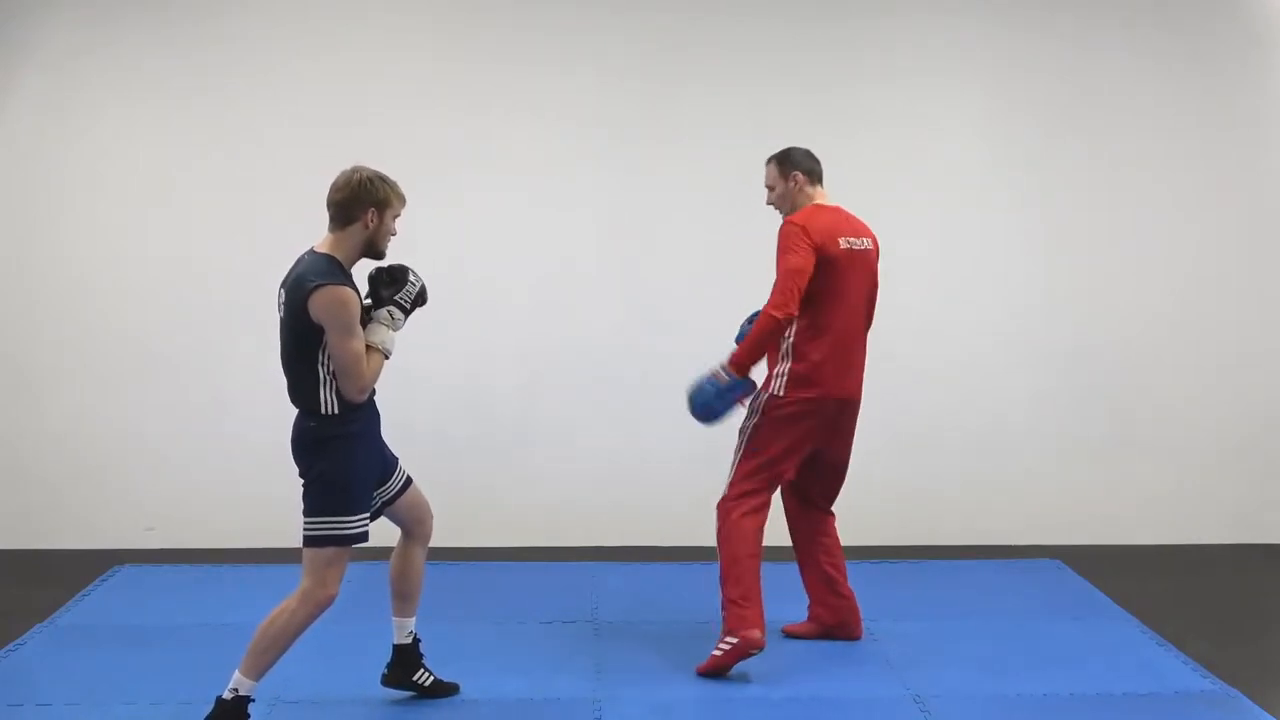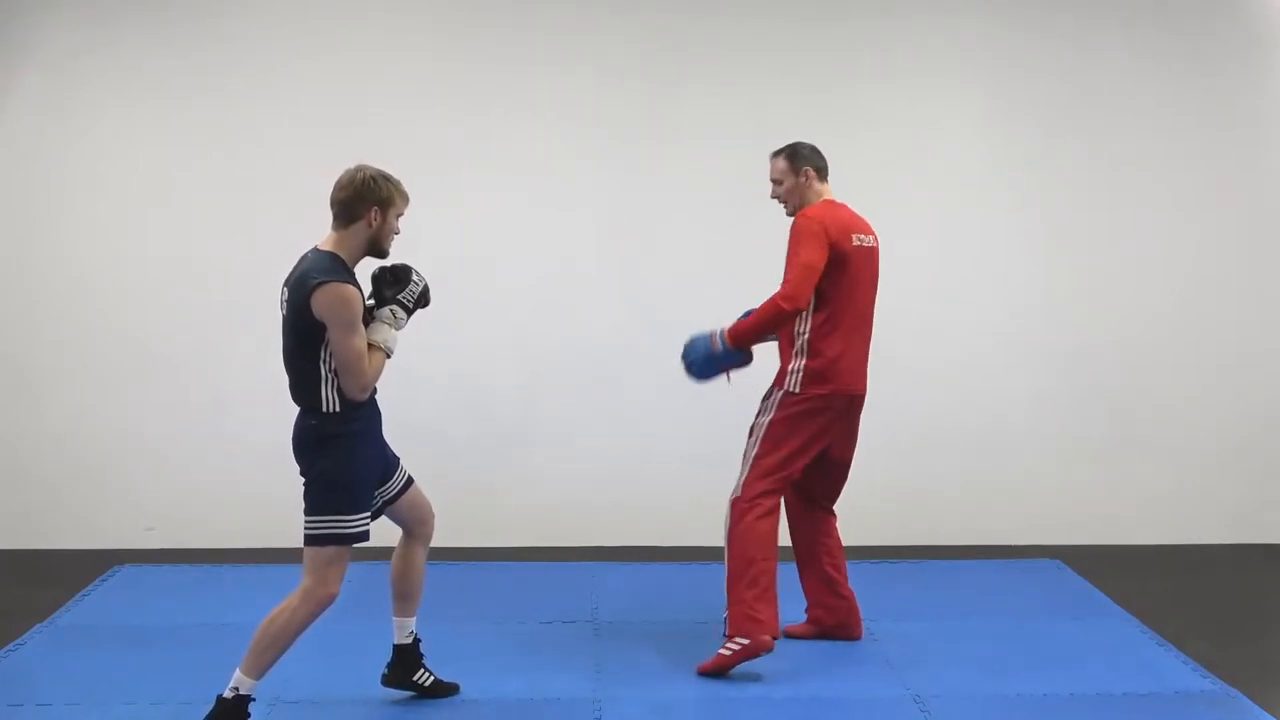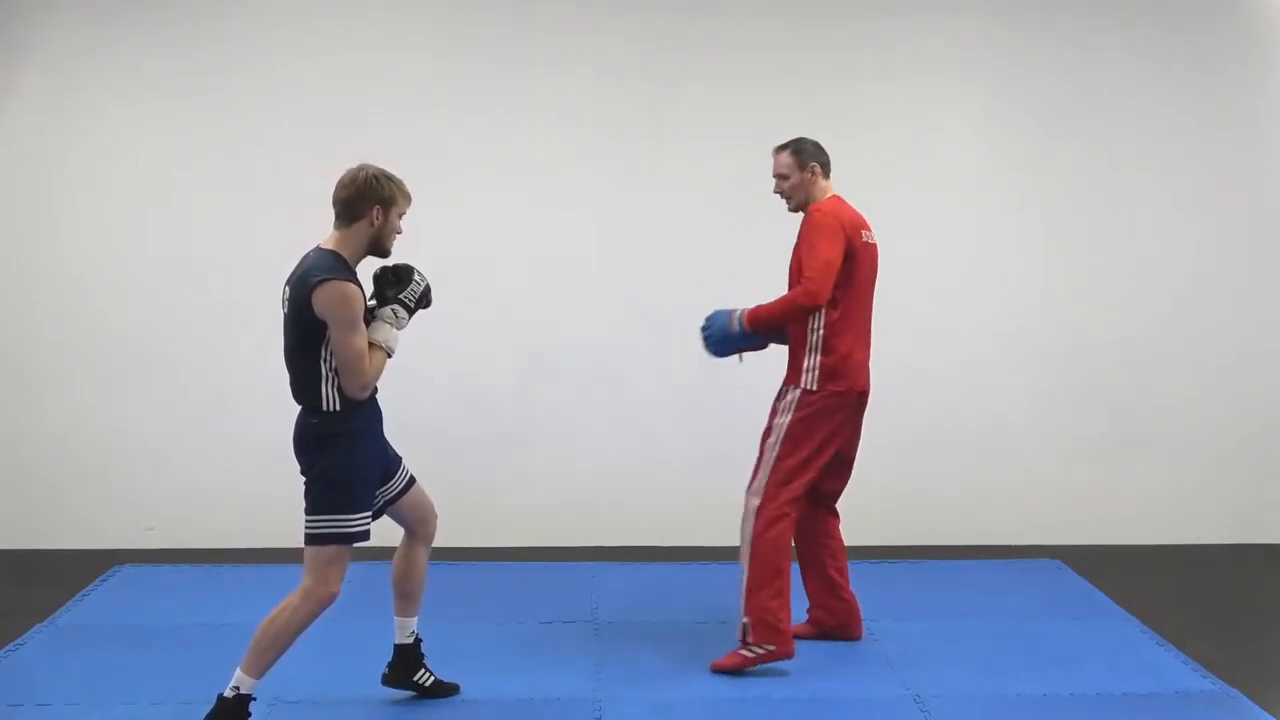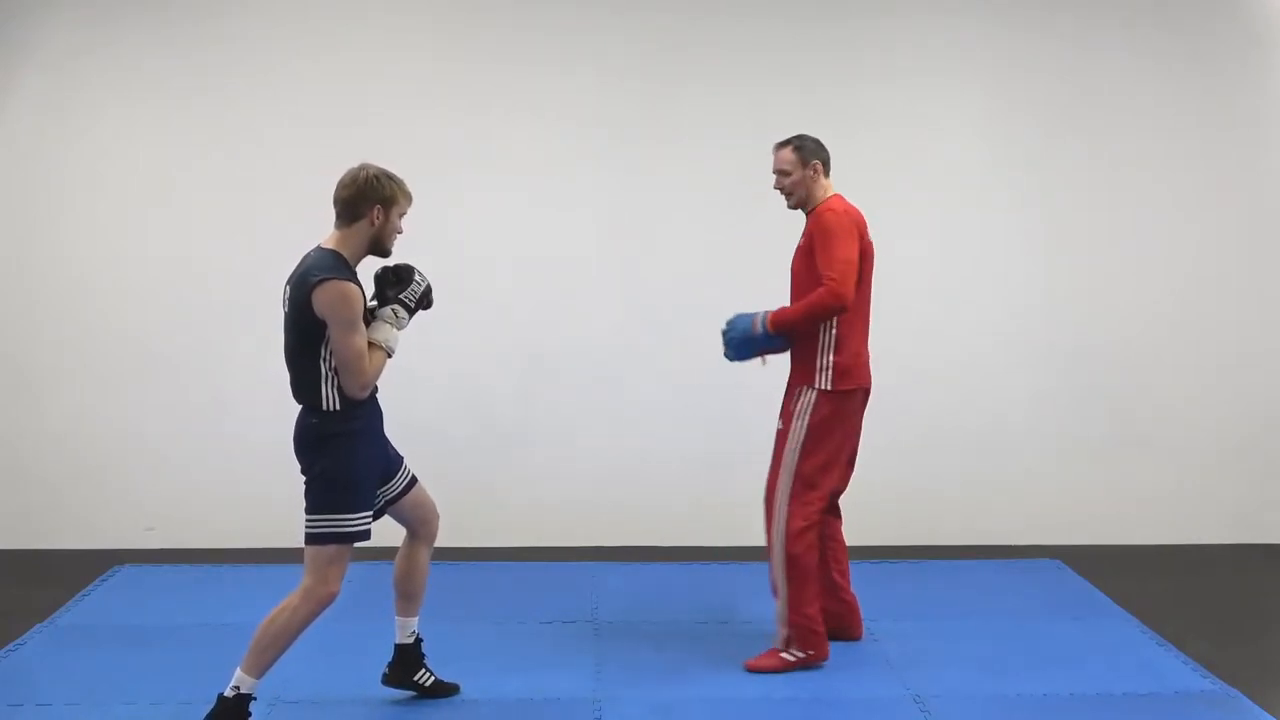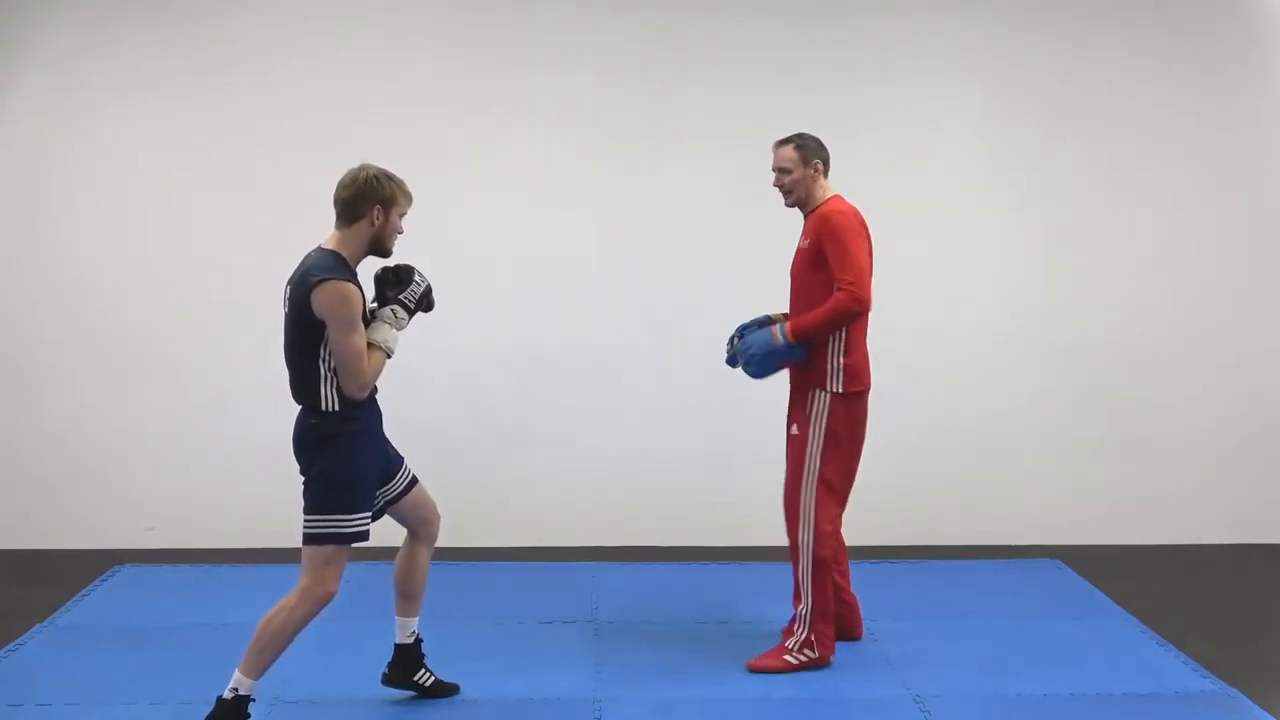
dt=0.1s
person 1, frame 1
left shoulder: (313, 268)
right shoulder: (331, 289)
right elbow: (357, 385)
left wrist: (376, 310)
right wrist: (388, 317)
left hip: (351, 434)
right hip: (334, 441)
left knee: (419, 523)
right knee: (319, 590)
left ankle: (404, 660)
person 1, frame 2
left shoulder: (317, 267)
right shoulder: (334, 287)
right elbow: (359, 383)
left wrist: (378, 310)
right wrist: (391, 316)
left hip: (353, 433)
right hip: (336, 440)
left knee: (420, 523)
right knee: (320, 588)
left ankle: (404, 660)
person 1, frame 3
left shoulder: (319, 266)
right shoulder: (335, 286)
right elbow: (359, 381)
left wrist: (382, 308)
right wrist: (392, 315)
left hip: (354, 432)
right hip: (336, 439)
left knee: (422, 522)
right knee: (321, 588)
left ankle: (405, 660)
person 1, frame 4
left shoulder: (320, 266)
right shoulder: (336, 285)
right elbow: (359, 380)
left wrist: (382, 309)
right wrist: (393, 315)
left hip: (355, 431)
right hip: (337, 439)
left knee: (424, 522)
right knee: (321, 587)
left ankle: (406, 659)
person 1, frame 5
left shoulder: (322, 267)
right shoulder: (335, 285)
right elbow: (358, 381)
left wrist: (386, 310)
right wrist: (392, 315)
left hip: (357, 431)
right hip: (336, 440)
left knee: (425, 523)
right knee: (318, 586)
left ankle: (406, 660)
person 2, frame 1
left shoulder: (801, 227)
right shoulder: (862, 234)
left elbow: (783, 308)
left wrist: (734, 368)
left hip: (798, 388)
right hip: (844, 390)
left knee: (742, 501)
right knee: (811, 502)
left ankle: (741, 629)
right ankle: (837, 615)
person 2, frame 2
left shoulder: (813, 223)
right shoulder: (862, 230)
left elbow: (793, 299)
left wrist: (729, 339)
right wrist: (776, 328)
left hip: (808, 385)
right hip: (849, 387)
left knee: (753, 500)
right knee: (812, 502)
left ankle: (749, 629)
right ankle: (836, 615)
person 2, frame 3
left shoulder: (823, 218)
right shoulder: (853, 223)
left elbow: (810, 296)
left wrist: (746, 322)
right wrist: (768, 327)
left hip: (817, 383)
right hip: (844, 381)
left knee: (768, 502)
right knee: (814, 501)
left ankle: (766, 636)
right ankle: (835, 616)
person 2, frame 4
left shoulder: (831, 217)
right shoulder: (842, 219)
left elbow: (834, 296)
left wrist: (769, 325)
right wrist: (780, 331)
left hip: (824, 382)
right hip: (842, 380)
left knee: (791, 505)
right knee: (817, 501)
left ankle: (802, 638)
right ankle: (838, 616)
person 2, frame 5
left shoulder: (837, 219)
right shoulder: (820, 222)
left elbow: (853, 300)
left wrist: (787, 333)
right wrist: (774, 325)
left hip: (832, 386)
right hip: (817, 383)
left knee: (811, 510)
right knee: (815, 505)
left ankle: (809, 640)
right ankle: (839, 616)
